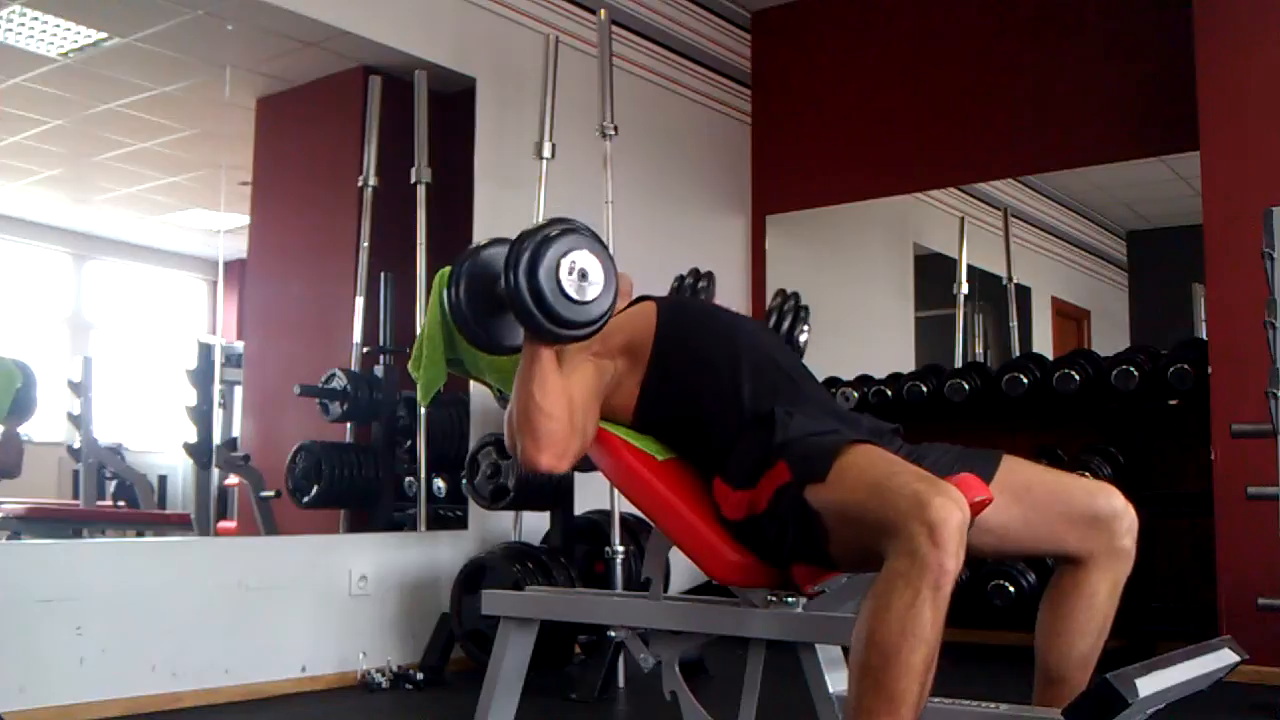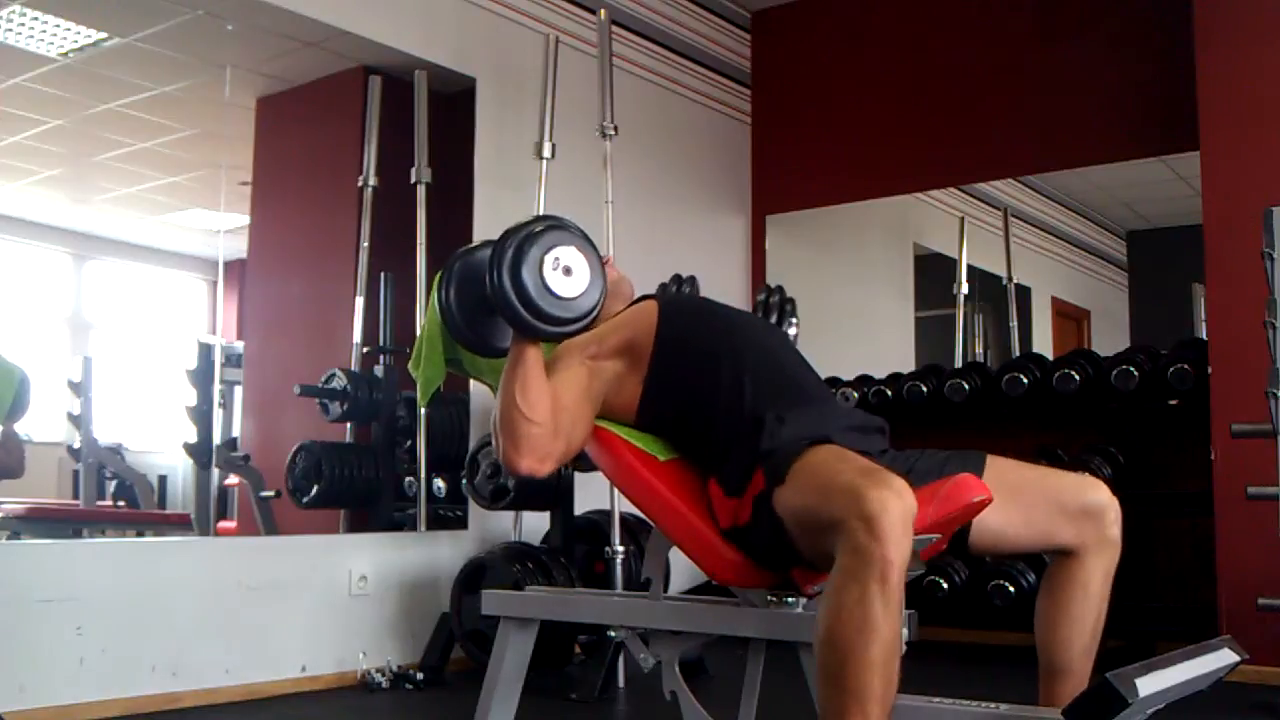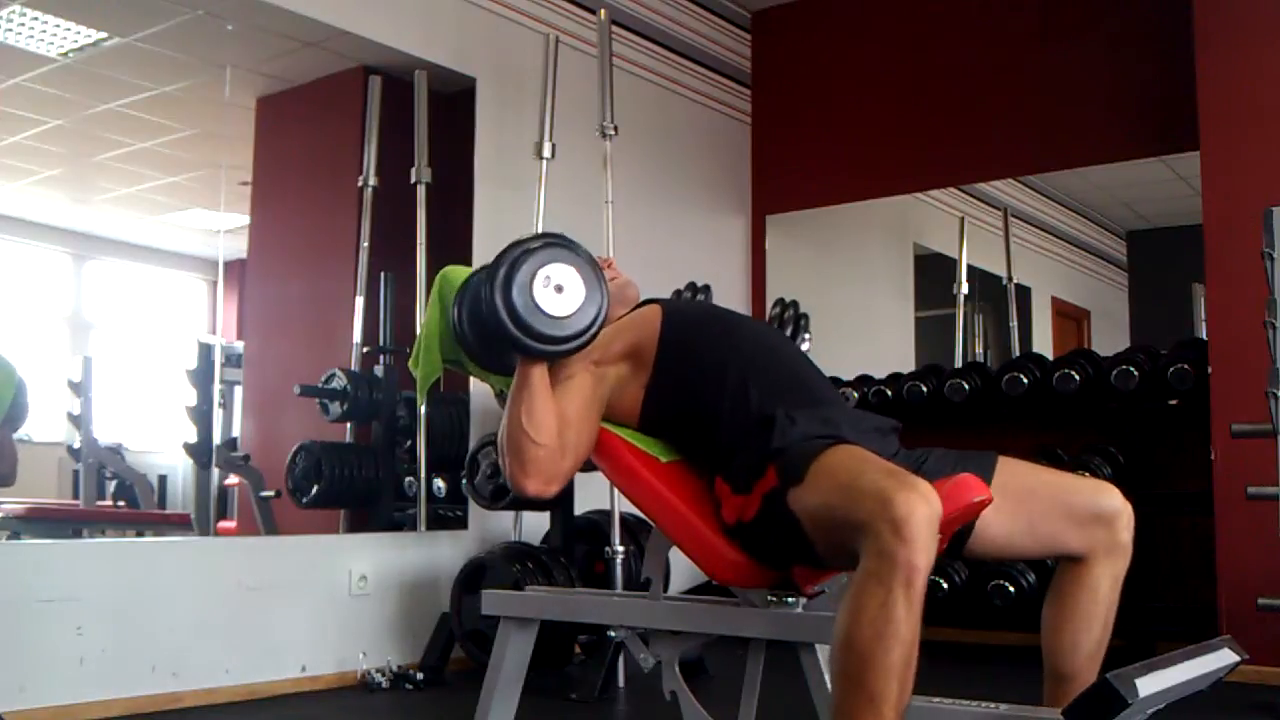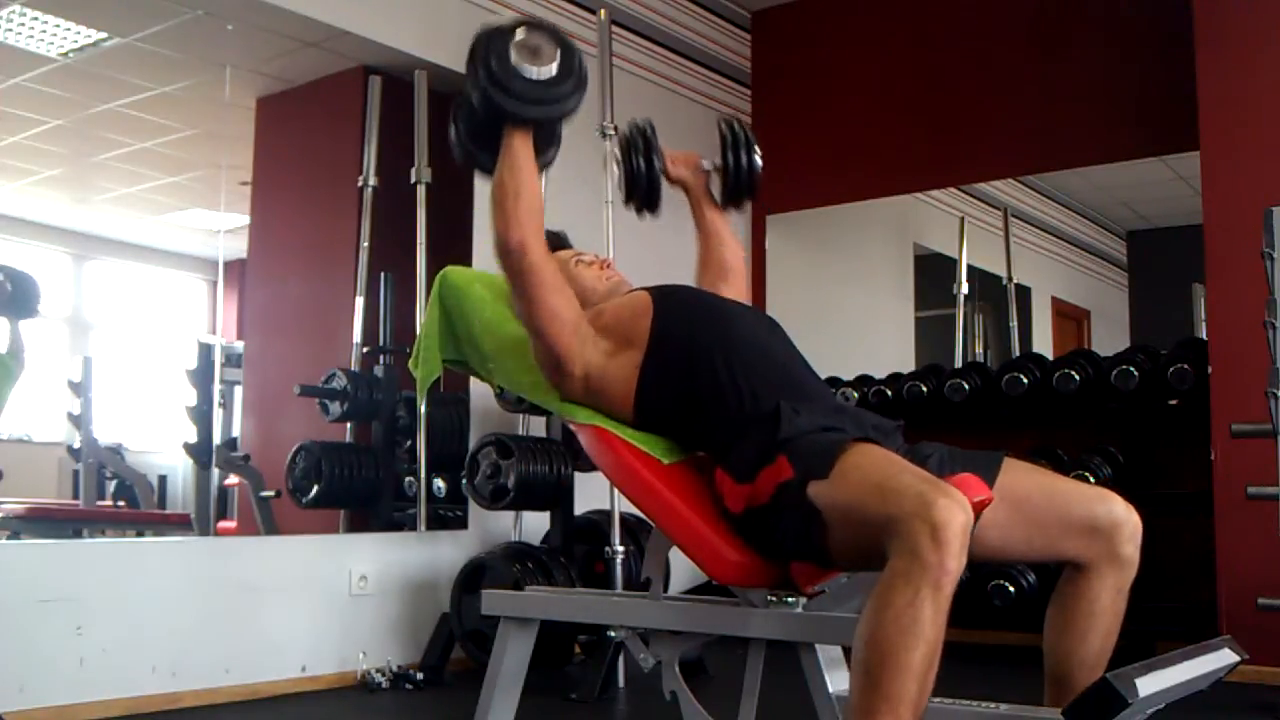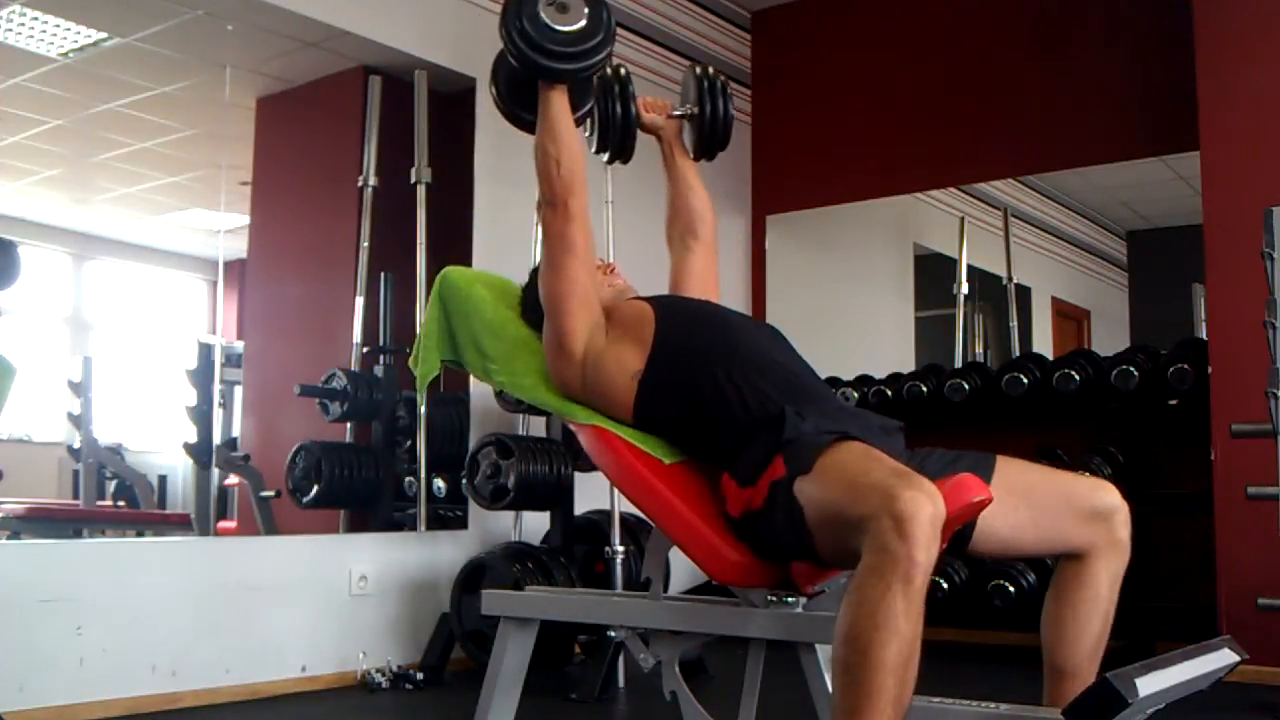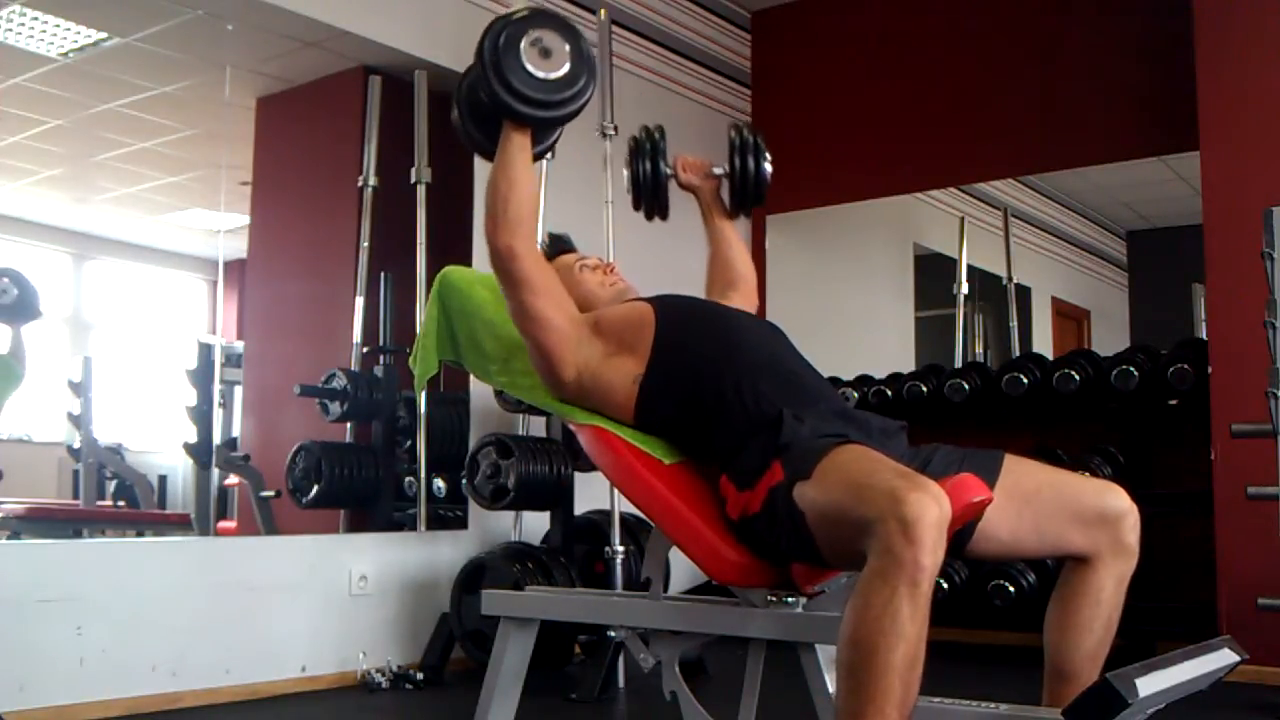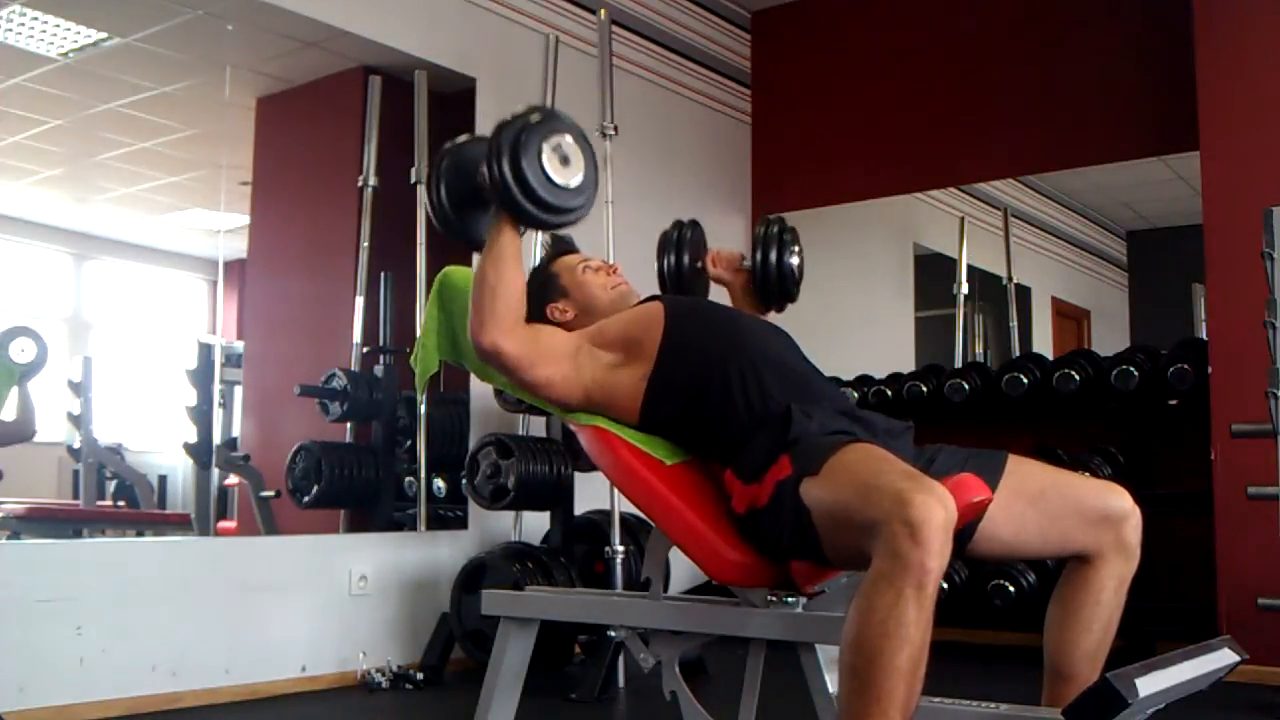
dt=0.7s
person 1, frame 1
left shoulder: (660, 326)
right shoulder: (591, 347)
right elbow: (545, 451)
left wrist: (745, 332)
left hip: (857, 439)
right hip: (778, 455)
left knee: (1108, 521)
right knee: (934, 522)
person 1, frame 2
left shoulder: (663, 324)
right shoulder: (592, 348)
right elbow: (530, 453)
left wrist: (758, 333)
right wrist: (527, 326)
left hip: (860, 447)
right hip: (775, 456)
left knee: (1093, 512)
right knee: (878, 514)
person 1, frame 3
left shoulder: (669, 331)
right shoulder: (593, 357)
right elbow: (534, 474)
left wrist: (760, 360)
right wrist: (535, 346)
left hip: (865, 446)
right hip: (781, 459)
left knee: (1105, 518)
right knee: (906, 519)
person 1, frame 4
left shoulder: (663, 325)
right shoulder: (581, 342)
left elbow: (732, 278)
right elbow: (518, 239)
left wrist: (698, 194)
right wrist: (520, 126)
left hip: (857, 432)
right hip: (779, 455)
left knee: (1113, 529)
right knee: (937, 524)
person 1, frame 5
left shoulder: (676, 321)
right shoulder: (582, 342)
left elbow: (695, 235)
right elbow: (563, 203)
left wrist: (671, 141)
right wrist: (555, 87)
left hip: (863, 441)
right hip: (778, 460)
left knee: (1102, 513)
right knee: (908, 515)
person 1, frame 6
left shoulder: (666, 332)
right shoulder: (579, 348)
left elbow: (738, 292)
right elbow: (512, 247)
left wrist: (710, 199)
right wrist: (518, 128)
left hip: (861, 435)
right hip: (780, 458)
left knee: (1110, 517)
right knee: (913, 516)
person 1, frame 7
left shoulder: (675, 333)
right shoulder: (586, 353)
right elbow: (498, 340)
left wrist: (745, 295)
right wrist: (507, 217)
left hip: (869, 436)
right hip: (787, 452)
left knee: (1113, 518)
right knee: (919, 521)
